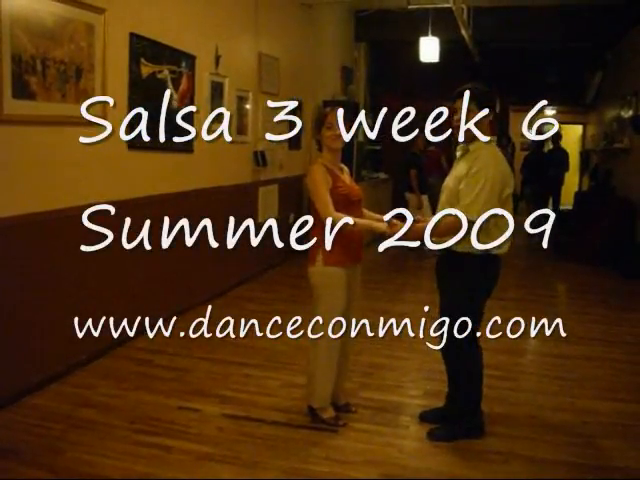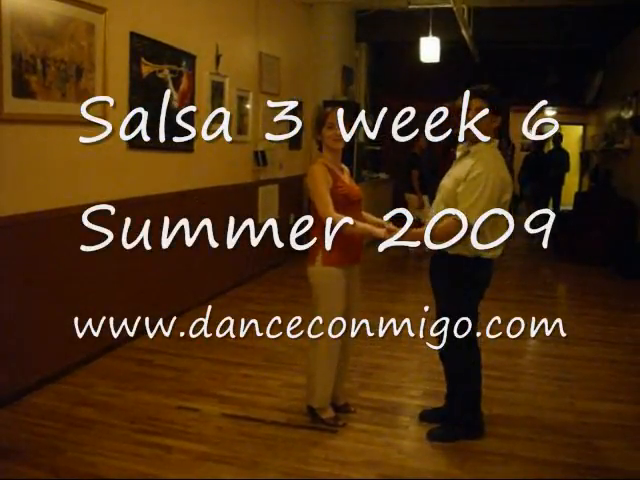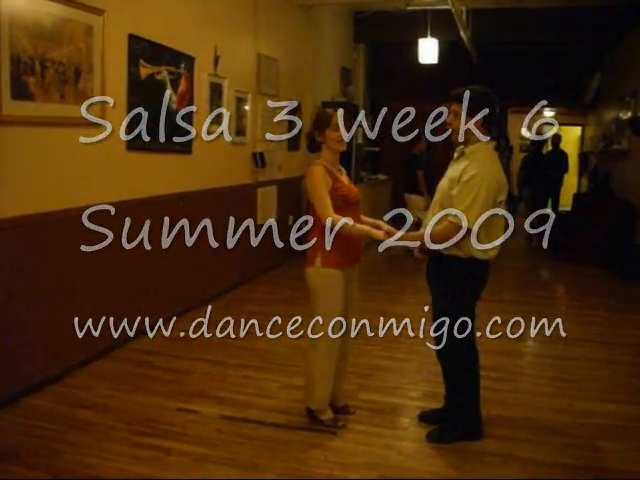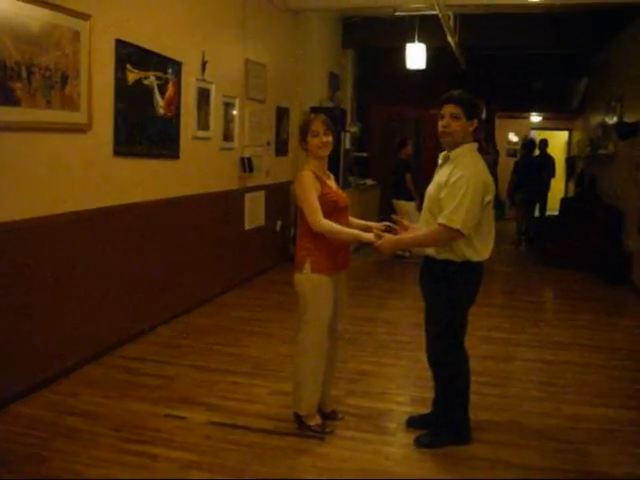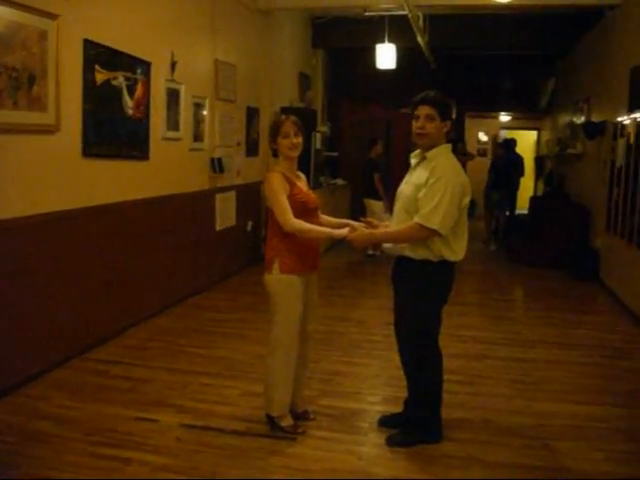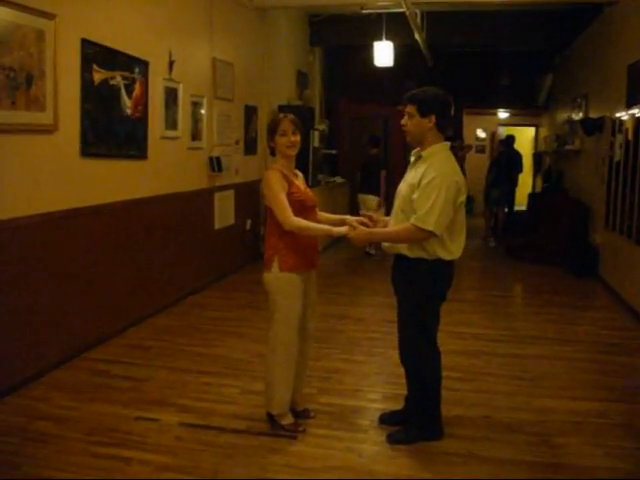
dt=0.5s
person 1, frame 1
left shoulder: (488, 162)
right shoulder: (468, 154)
left elbow: (463, 221)
left wrist: (416, 229)
right wrist: (424, 227)
left hip: (473, 263)
right hip: (458, 258)
left knee: (461, 341)
right knee: (452, 338)
left ankle: (468, 419)
right ankle: (456, 406)
person 1, frame 2
left shoulder: (488, 167)
right shoulder: (466, 153)
left elbow: (460, 225)
left wrist: (411, 236)
right wrist: (422, 236)
left hip: (465, 265)
right hip: (450, 260)
left knee: (459, 342)
right knee: (449, 340)
left ankle: (468, 420)
right ankle: (455, 407)
person 1, frame 3
left shoulder: (482, 168)
right shoulder: (465, 156)
left elbow: (458, 227)
left wrist: (409, 238)
right wrist: (423, 241)
left hip: (461, 266)
right hip: (448, 261)
left knee: (457, 344)
right knee: (447, 341)
left ankle: (467, 422)
right ankle: (454, 408)
person 1, frame 4
left shoulder: (469, 170)
right shoulder: (450, 162)
left elbow: (449, 230)
left wrist: (399, 243)
right wrist: (415, 228)
left hip: (456, 270)
right hip: (441, 266)
left knee: (447, 348)
right knee: (439, 346)
left ankle: (455, 426)
right ankle: (442, 412)
person 1, frame 5
left shoulder: (447, 172)
right shoulder: (420, 162)
left elbow: (424, 229)
left wrist: (373, 237)
right wrist: (383, 227)
left hip: (428, 271)
right hip: (409, 265)
left knee: (422, 347)
right knee: (409, 344)
left ankle: (427, 425)
right ankle: (414, 411)
person 1, frame 6
left shoulder: (440, 170)
right shoulder: (422, 160)
left elbow: (423, 230)
left wrist: (371, 236)
right wrist: (385, 222)
left hip: (426, 269)
right hip: (412, 265)
left knee: (420, 345)
right knee: (411, 343)
left ankle: (427, 423)
right ankle: (415, 409)
person 2, frame 1
left shoulder: (344, 170)
right shoulder: (318, 171)
right elbow: (330, 216)
left wrist: (384, 219)
right wrist: (376, 227)
left hip: (349, 259)
right hip: (328, 260)
right knee: (327, 331)
left ankle: (336, 394)
right ankle: (319, 402)
person 2, frame 2
left shoulder: (344, 169)
right shoulder: (318, 171)
right elbow: (330, 217)
left wrist: (383, 223)
right wrist: (372, 231)
left hip: (348, 260)
right hip: (327, 260)
left knee: (344, 330)
right knee: (327, 331)
left ankle: (336, 394)
right ankle: (318, 402)
person 2, frame 3
left shoulder: (340, 170)
right shoulder: (317, 172)
right elbow: (329, 218)
left wrist: (378, 223)
right wrist: (371, 232)
left hip: (346, 260)
right hip: (326, 261)
left knee: (342, 331)
right knee: (325, 333)
left ankle: (335, 396)
right ankle: (317, 404)
person 2, frame 4
left shoulder: (329, 176)
right shoulder: (306, 177)
right elbow: (318, 223)
left wrist: (372, 225)
right wrist: (362, 236)
left hip: (335, 266)
right hip: (315, 267)
left knee: (330, 336)
right knee: (314, 337)
left ankle: (322, 402)
right ankle: (305, 410)
person 2, frame 5
left shoulder: (301, 177)
right shoulder: (275, 178)
left elbow: (313, 217)
right elbow: (289, 223)
left wrist: (346, 222)
right wrist: (336, 234)
left hip: (306, 265)
right hip: (285, 267)
left knee: (302, 336)
right knee: (285, 338)
left ankle: (294, 402)
right ankle: (277, 411)
person 2, frame 6
left shoulder: (298, 175)
right shoulder: (273, 176)
left elbow: (311, 215)
right elbow: (288, 221)
left wrist: (344, 218)
right wrist: (335, 232)
left hip: (305, 264)
right hip: (283, 265)
left knee: (302, 334)
right knee: (284, 336)
left ankle: (294, 400)
right ankle: (277, 409)
